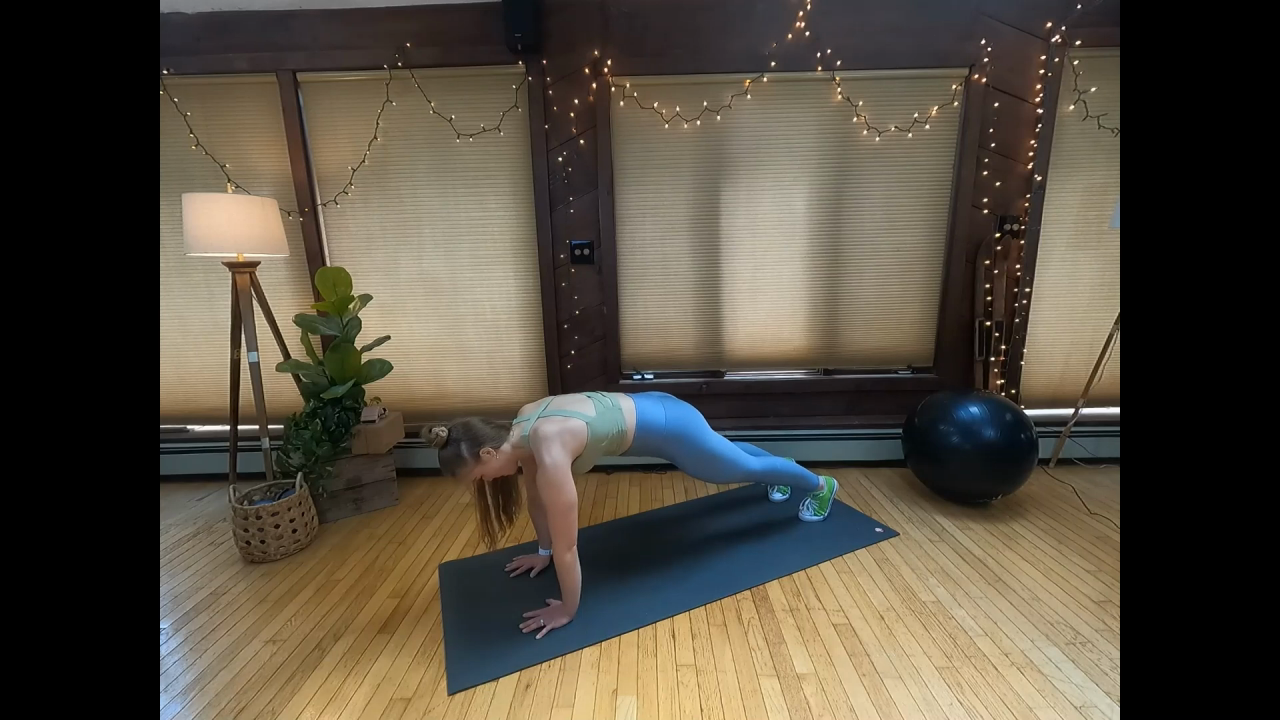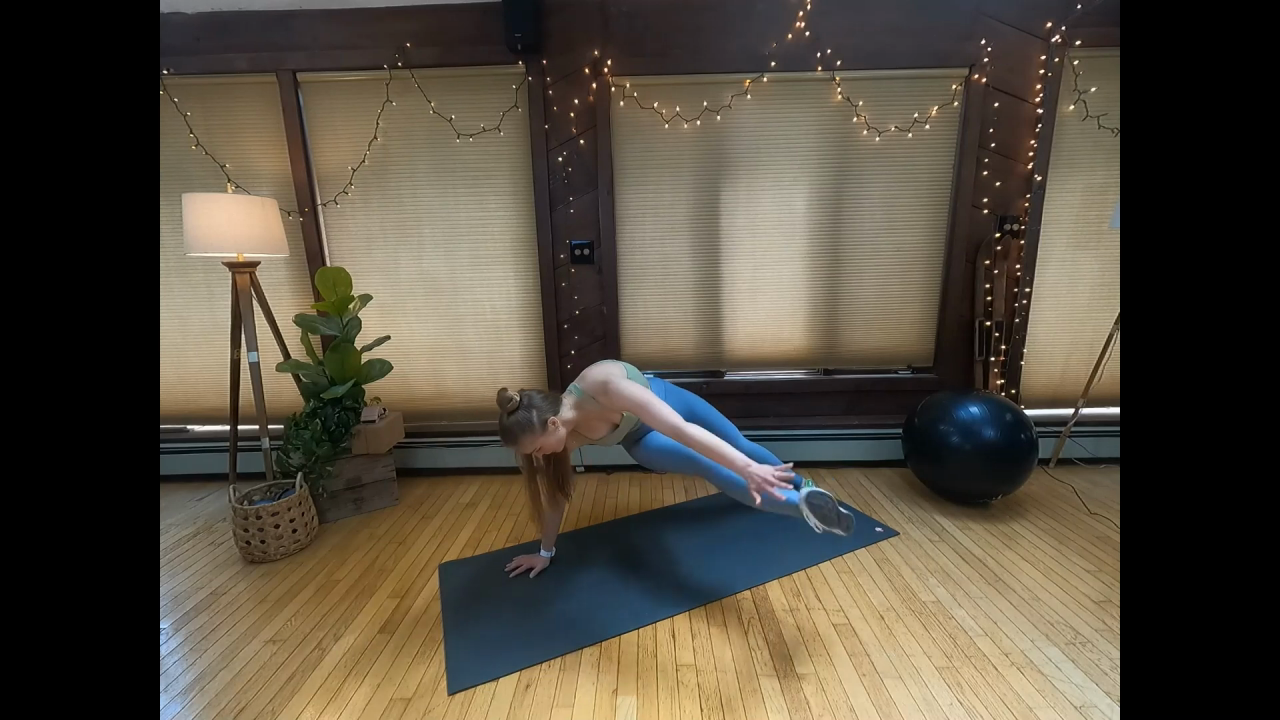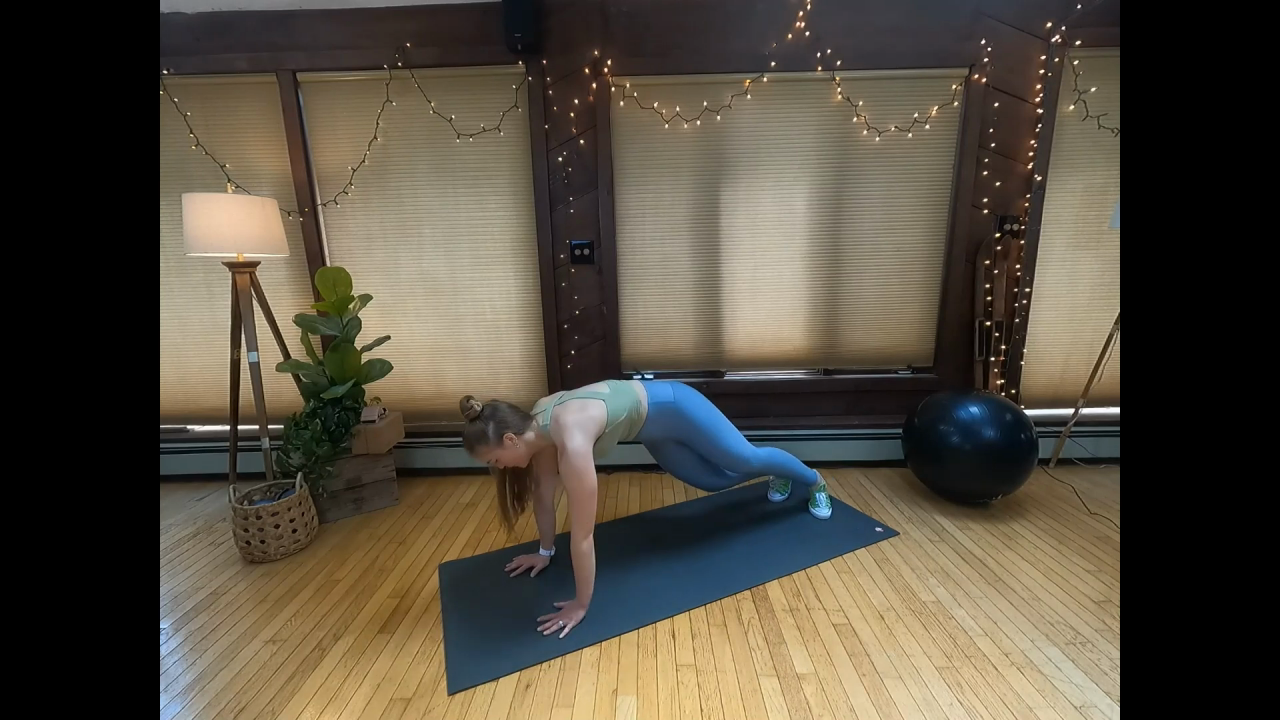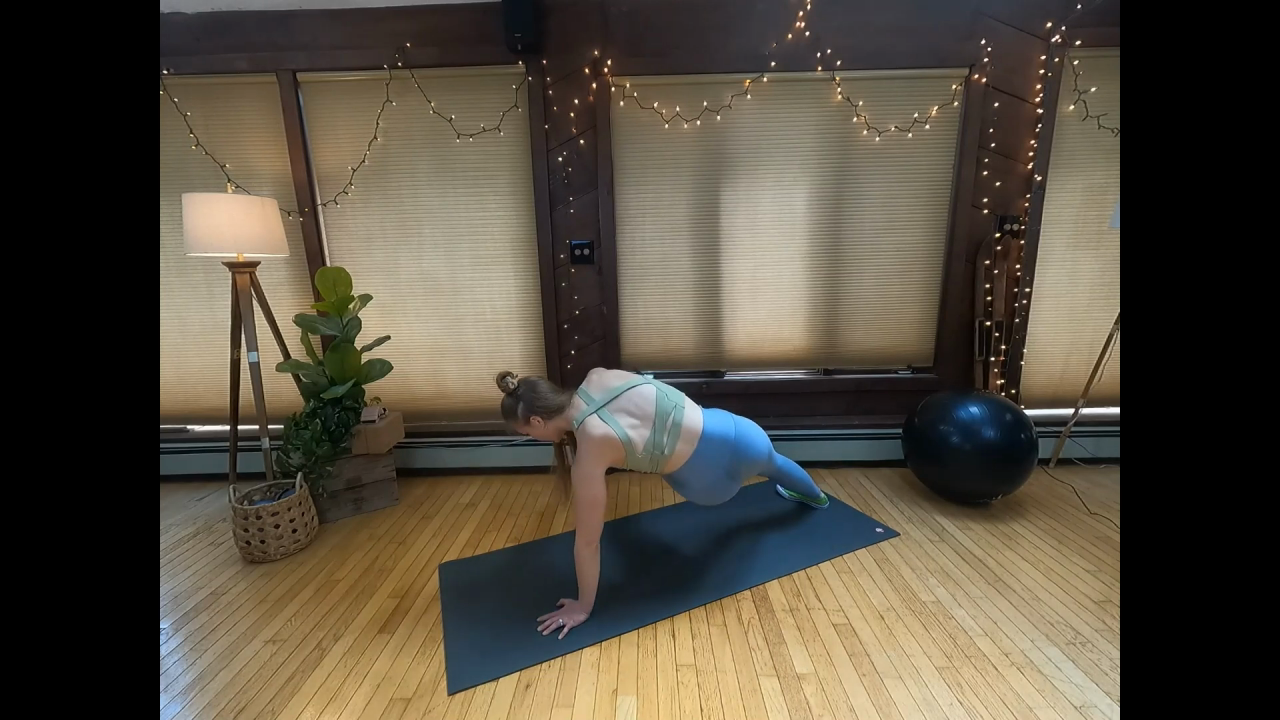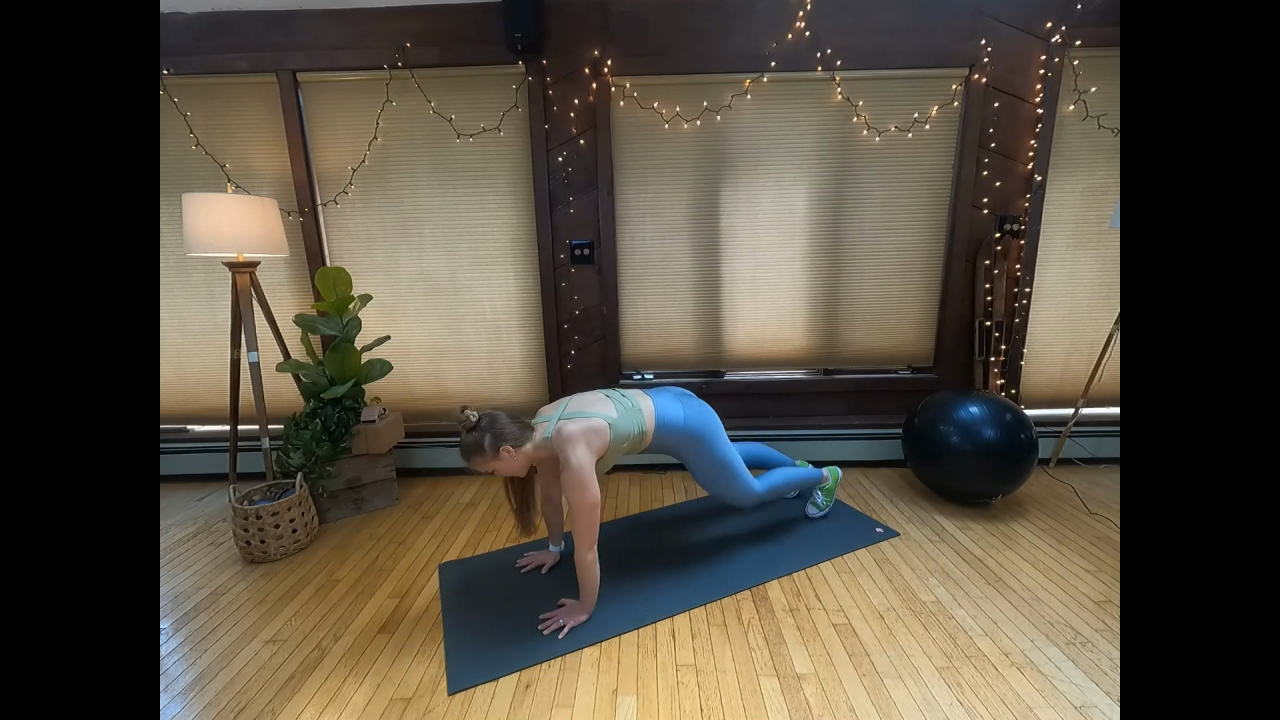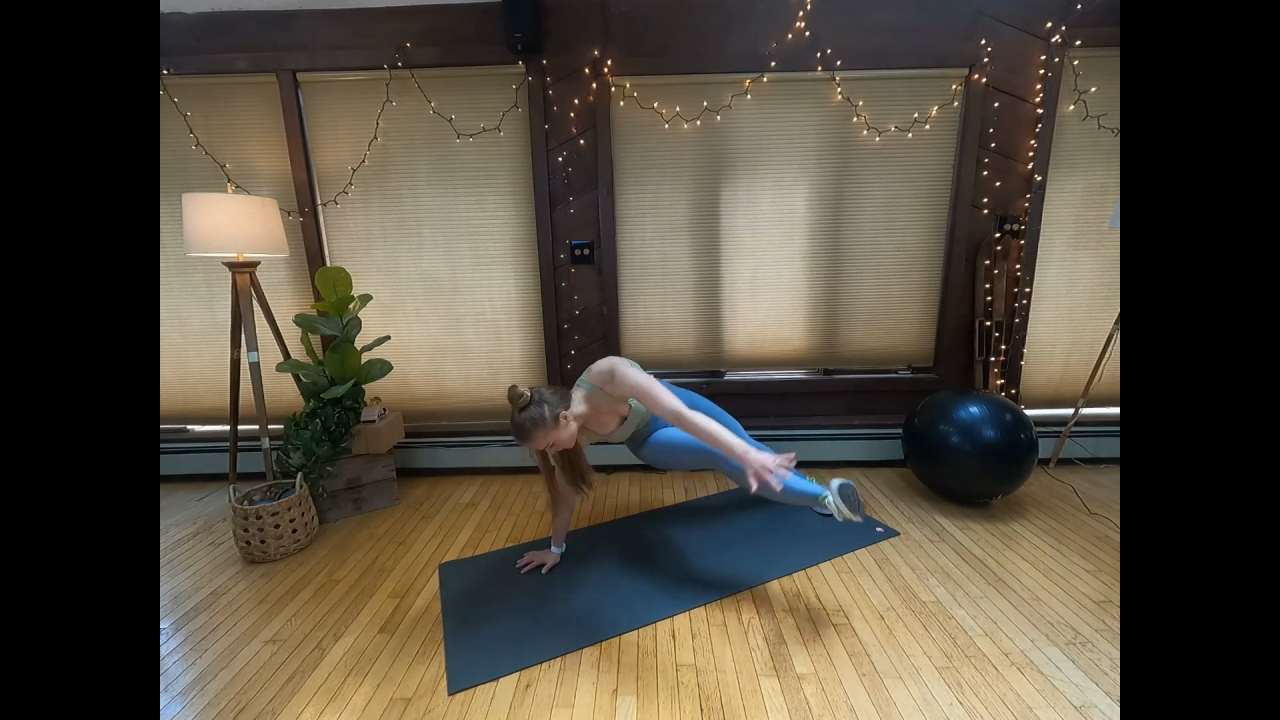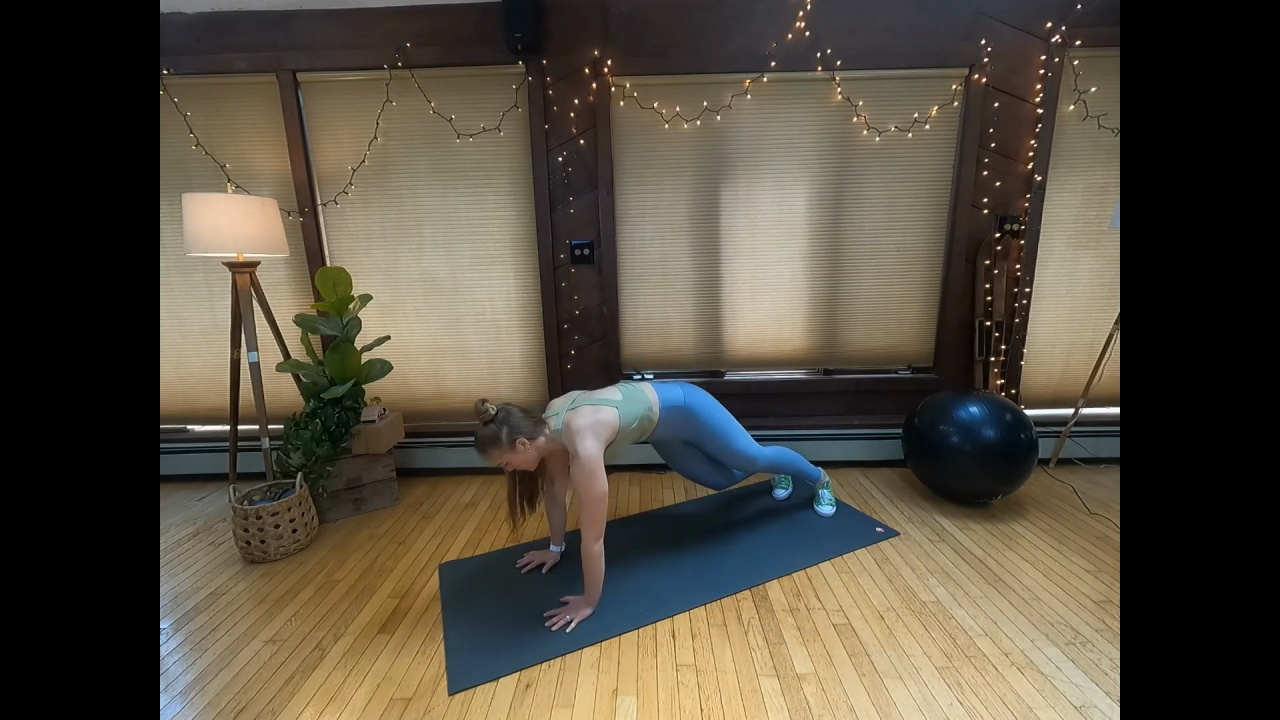
dt=0.7s
person 1, frame 1
left shoulder: (548, 452)
right shoulder: (521, 427)
left elbow: (567, 547)
right elbow: (536, 496)
left wrist: (568, 610)
right wrist: (542, 552)
left hip: (665, 426)
right hip: (646, 411)
left knee: (743, 467)
right knee: (729, 456)
left ankle: (821, 486)
right ankle: (778, 478)
person 1, frame 2
left shoulder: (605, 385)
right shoulder: (562, 425)
left elbow: (681, 429)
right elbow: (555, 493)
left wrist: (749, 469)
right wrist: (545, 551)
left hip: (669, 403)
right hip: (642, 441)
left knee: (742, 451)
right knee: (706, 468)
left ankle: (802, 490)
right ankle: (801, 505)
person 1, frame 3
left shoulder: (570, 440)
right shoulder: (537, 422)
left elbow: (583, 535)
right elbow: (543, 493)
left wrist: (580, 605)
right wrist: (545, 550)
left hip: (672, 406)
right hip: (655, 423)
left knee: (745, 457)
right knee: (714, 479)
left ankle: (814, 481)
right ankle: (778, 476)
person 1, frame 4
left shoulder: (590, 450)
right shoulder: (598, 377)
left elbow: (587, 541)
left wrist: (583, 608)
left hip: (710, 481)
right hip: (742, 435)
right knee: (767, 462)
right ankle: (816, 497)
person 1, frame 5
left shoulder: (573, 454)
right shoulder: (541, 427)
left elbow: (586, 545)
right elbow: (549, 494)
left wrist: (585, 608)
right wrist: (554, 547)
left hip: (683, 421)
right hip: (662, 403)
left knee: (743, 493)
right knee: (730, 456)
left ankle: (822, 477)
right ankle: (795, 467)
person 1, frame 6
left shoulder: (610, 376)
right shoulder: (569, 426)
left elbow: (683, 417)
right elbow: (566, 490)
left wrist: (748, 455)
right wrist: (555, 548)
left hip: (673, 411)
right hip: (648, 442)
left knee: (749, 448)
left ankle: (824, 496)
right ankle: (818, 495)
person 1, frame 7
left shoulder: (582, 443)
right shoulder: (549, 422)
left elbow: (593, 536)
right elbow: (555, 488)
left wrist: (589, 601)
right wrist: (555, 547)
left hip: (683, 407)
right hip: (662, 422)
left knee: (754, 456)
right knee: (719, 478)
left ankle: (819, 479)
right ankle: (781, 475)
